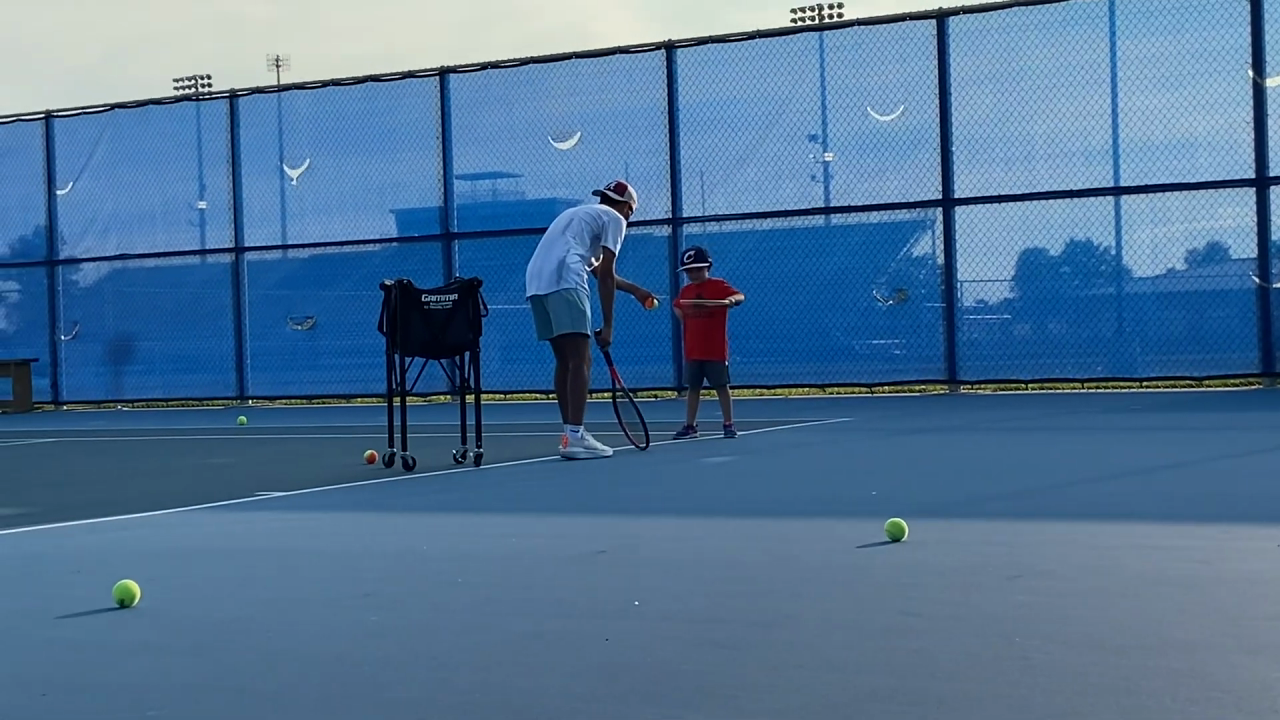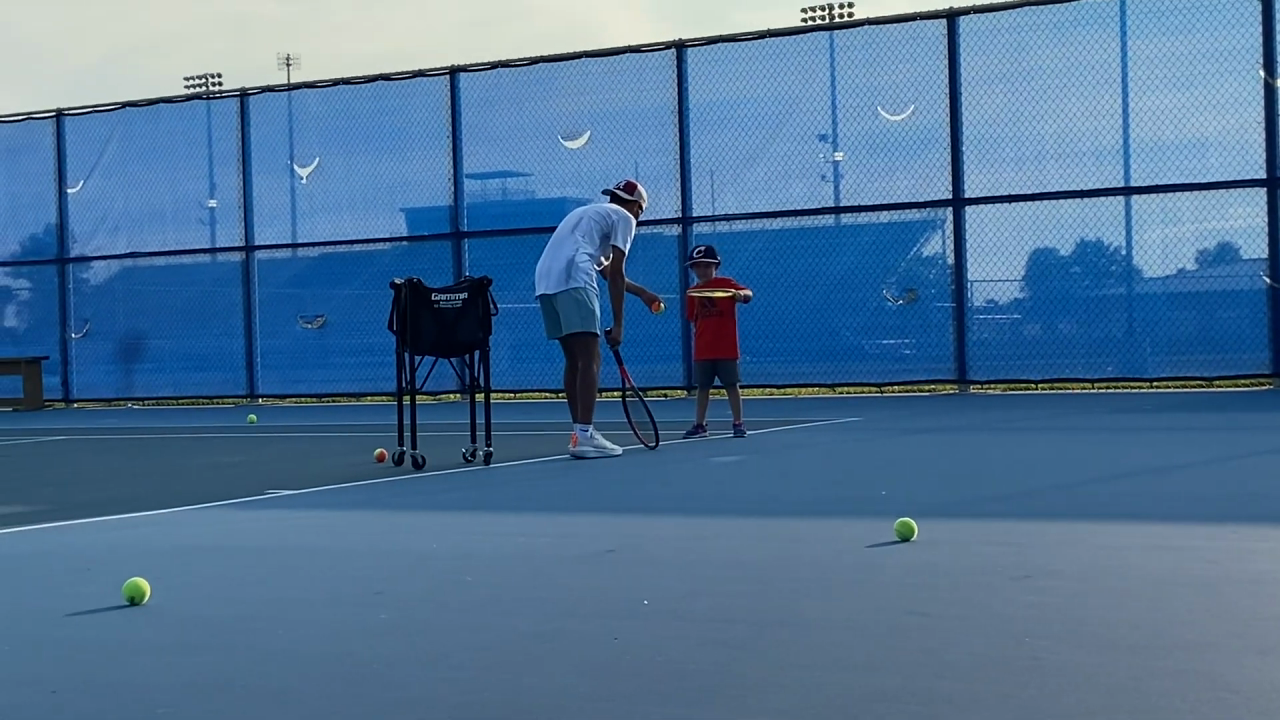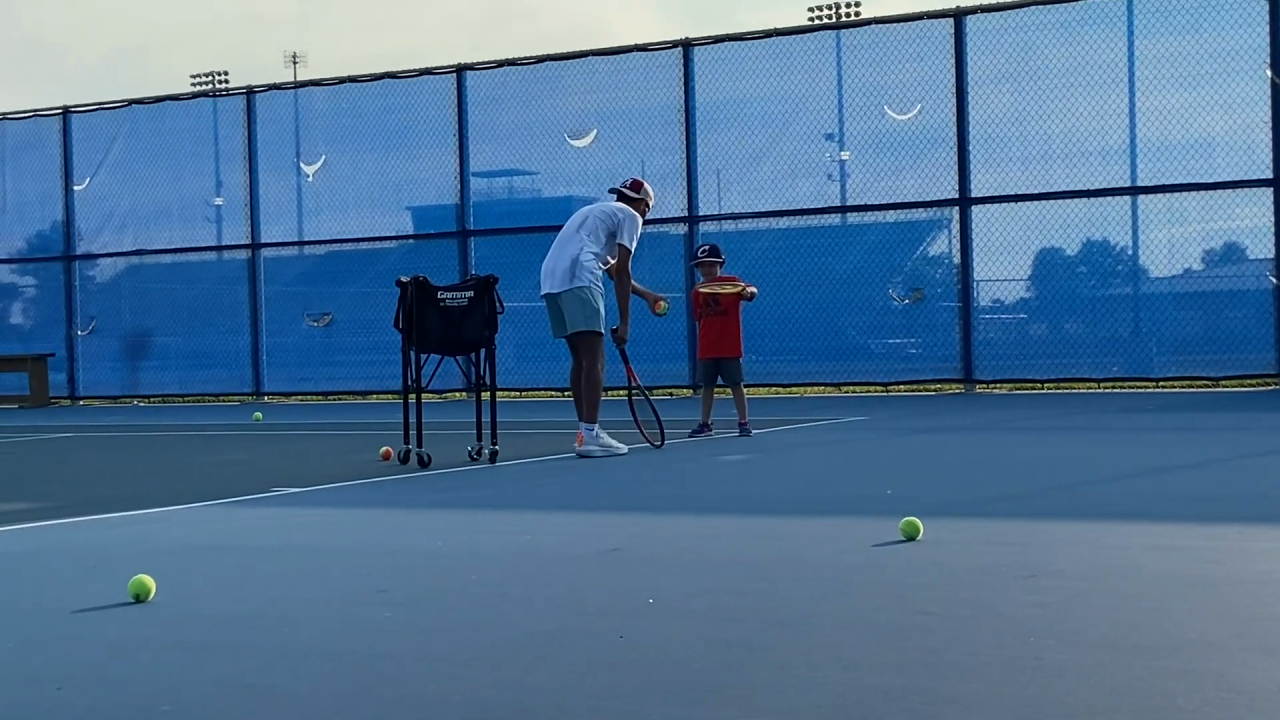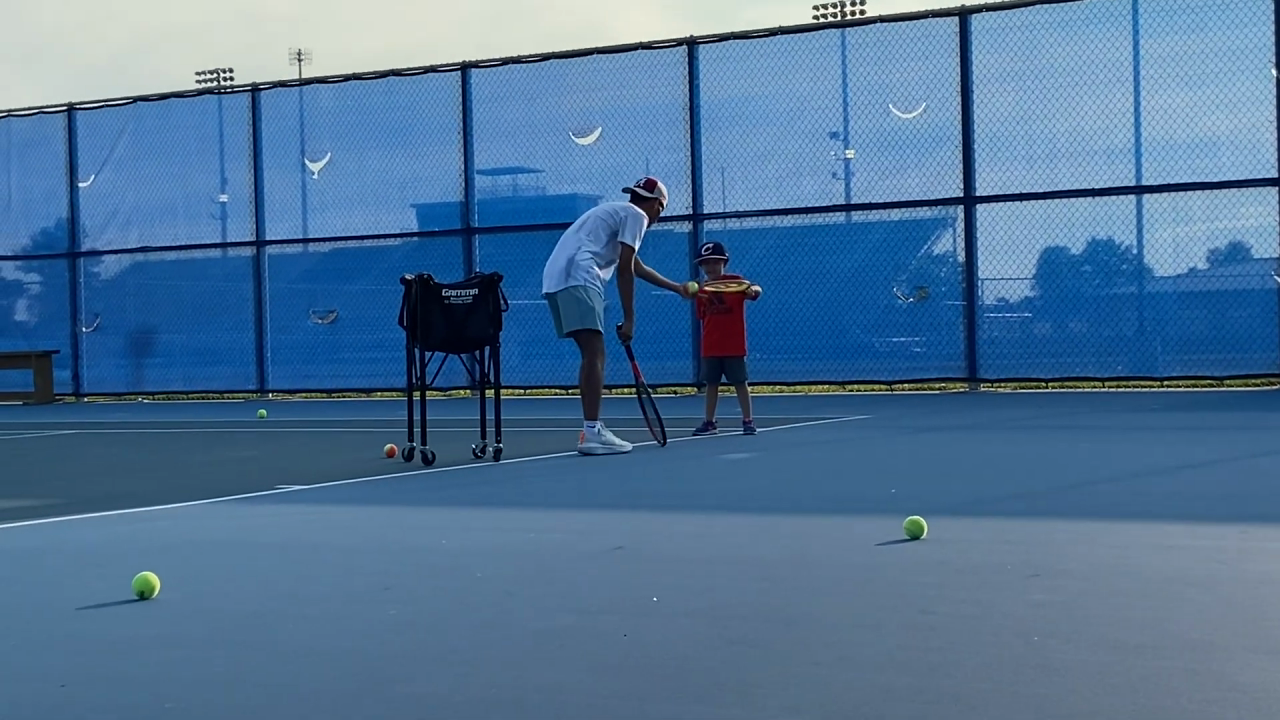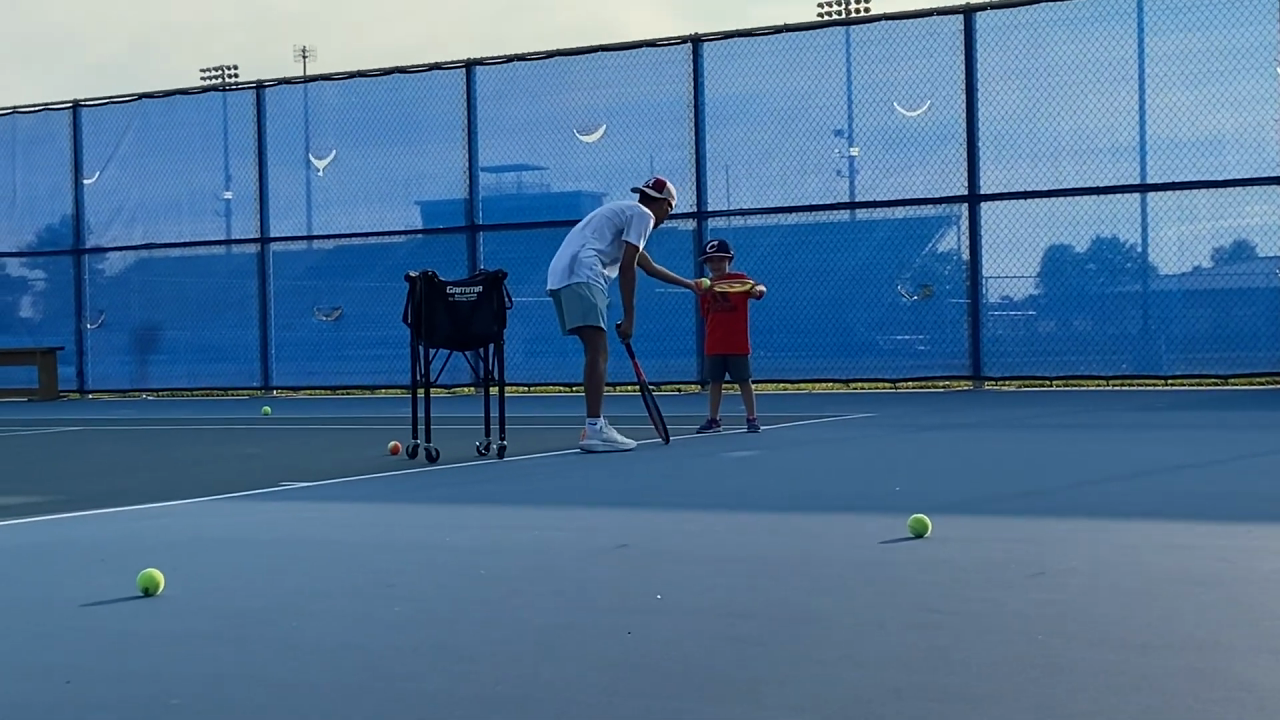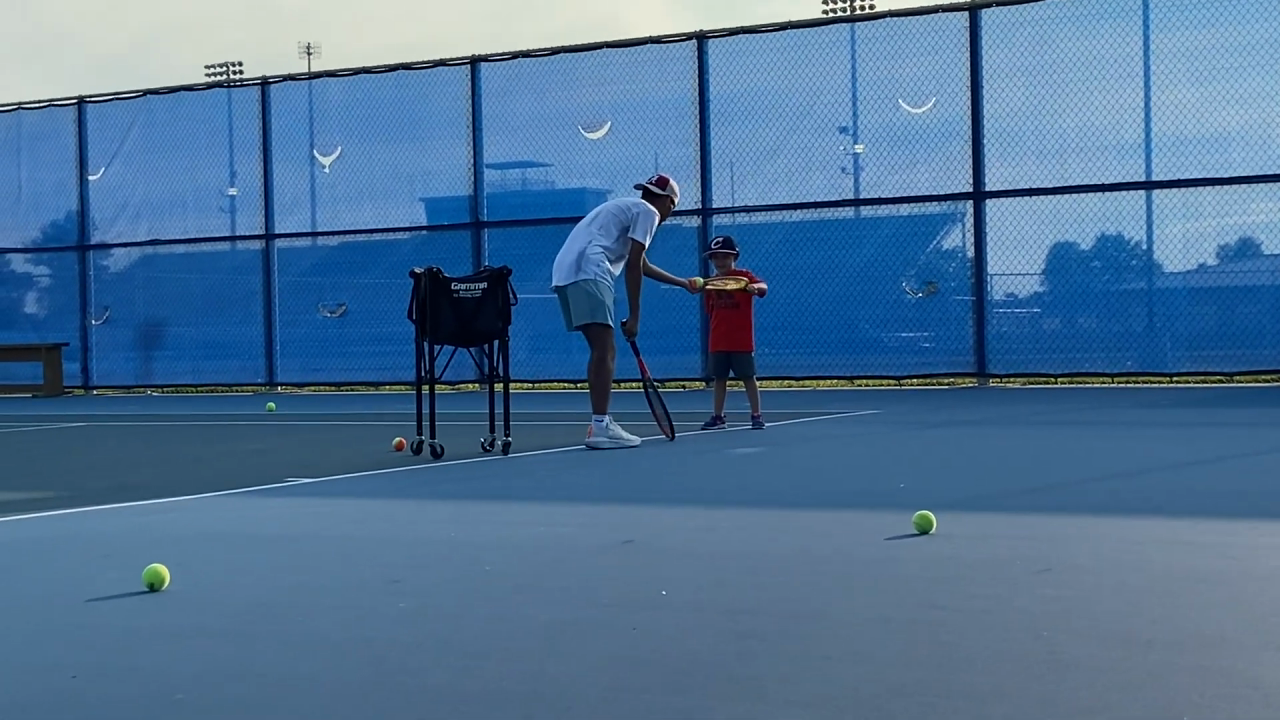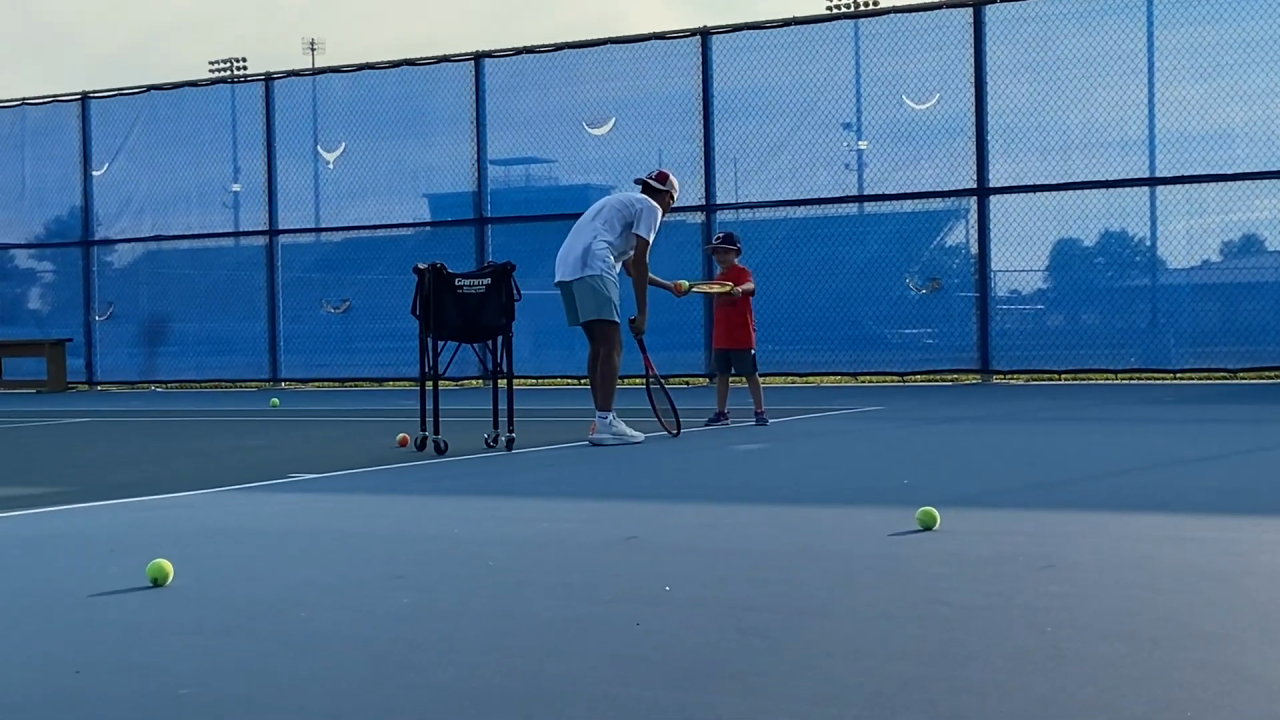
dt=0.4s
person 1, frame 1
left shoulder: (578, 214)
right shoulder: (613, 218)
left elbow: (598, 271)
right elbow: (606, 275)
left wrist: (636, 291)
right wrist: (608, 325)
left hip: (536, 282)
right hip: (564, 283)
left knee: (565, 361)
right knee: (580, 360)
left ankle: (570, 435)
right ankle: (575, 438)
person 1, frame 2
left shoulder: (589, 213)
right shoulder: (624, 217)
left elbow: (607, 271)
right elbow: (616, 274)
left wrist: (643, 293)
right wrist: (618, 324)
left hip: (545, 281)
right hip: (573, 281)
left knee: (575, 360)
right knee: (590, 359)
left ankle: (579, 433)
right ankle: (584, 436)
person 1, frame 3
left shoulder: (596, 212)
right shoulder: (630, 216)
left elbow: (613, 271)
right elbow: (622, 272)
left wrist: (647, 295)
right wrist: (624, 322)
left hip: (551, 280)
right hip: (578, 280)
left knee: (581, 358)
right knee: (594, 358)
left ankle: (585, 432)
right ankle: (590, 436)
person 1, frame 4
left shoulder: (615, 213)
right shoulder: (636, 215)
left elbow: (637, 268)
right elbow: (625, 270)
left wrist: (676, 288)
right wrist: (629, 319)
left hip: (556, 278)
right hip: (577, 279)
left knee: (591, 356)
right knee: (596, 355)
left ankle: (592, 429)
right ankle: (592, 433)
person 1, frame 5
left shoulder: (624, 213)
right shoulder: (643, 215)
left elbow: (648, 266)
right elbow: (626, 269)
left wrist: (688, 284)
right wrist: (629, 318)
left hip: (561, 276)
right hip: (581, 276)
left knee: (595, 353)
right knee: (598, 353)
left ankle: (595, 427)
right ankle: (595, 430)
person 1, frame 6
left shoulder: (627, 208)
right shoulder: (648, 212)
left elbow: (642, 266)
right elbow: (632, 267)
left wrist: (683, 283)
right wrist: (634, 316)
left hip: (565, 272)
right hip: (587, 273)
left knee: (600, 350)
right knee: (605, 350)
left ankle: (600, 425)
right ankle: (601, 427)
person 1, frame 7
left shoulder: (624, 203)
right shoulder: (650, 207)
left elbow: (629, 265)
right elbow: (640, 262)
left wrist: (668, 286)
right wrist: (642, 313)
left hip: (567, 268)
right hip: (592, 268)
left knee: (599, 346)
right knee: (611, 346)
left ankle: (603, 420)
right ankle: (604, 424)
person 2, frame 1
left shoulder: (718, 285)
right shoulder: (685, 291)
left elbow: (740, 296)
right elbow: (677, 307)
left wrist: (732, 299)
right wrist: (682, 317)
left hip: (715, 349)
right hip: (692, 350)
left knee: (721, 386)
right knee: (693, 387)
left ankle: (728, 424)
right ankle: (690, 426)
person 2, frame 2
left shoulder: (726, 283)
right shoulder: (692, 292)
left elbow: (748, 294)
left wrist: (741, 293)
right wrist: (697, 327)
left hip: (726, 348)
right hip: (702, 350)
left knee: (732, 385)
right knee: (702, 387)
left ankle: (738, 424)
right ankle: (700, 425)
person 2, frame 3
left shoulder: (731, 282)
right shoulder: (697, 292)
left elbow: (753, 291)
right elbow: (699, 319)
left wrist: (748, 291)
right wrist: (702, 341)
left hip: (730, 347)
right hip: (706, 349)
left knee: (736, 384)
right knee: (707, 385)
left ankle: (743, 422)
right ankle: (705, 424)
person 2, frame 4
left shoulder: (735, 281)
right shoulder: (701, 290)
left elbow: (756, 290)
right elbow: (703, 317)
left wrist: (752, 290)
right wrist: (704, 335)
left hip: (734, 345)
right hip: (710, 347)
left knee: (740, 382)
right knee: (711, 383)
left ankle: (748, 421)
right ankle: (709, 422)
person 2, frame 5
left shoulder: (739, 279)
left elbow: (761, 289)
right elbow: (707, 315)
left wrist: (757, 289)
left hip: (737, 343)
right hip: (713, 344)
left knee: (744, 380)
right knee: (714, 381)
left ankle: (752, 419)
right ankle: (713, 420)
person 2, frame 6
left shoulder: (744, 276)
left elbow: (763, 287)
right elbow: (711, 311)
left wrist: (755, 286)
left hip: (742, 340)
right hip: (718, 341)
left knee: (748, 377)
right knee: (719, 378)
left ankle: (756, 415)
right ankle: (718, 417)
person 2, frame 7
left shoulder: (741, 271)
right shoulder: (719, 277)
left elbow: (750, 286)
left wrist: (739, 289)
left hip: (742, 336)
right hip: (721, 337)
left knee: (750, 373)
right knee: (721, 374)
left ankle: (760, 411)
right ankle: (721, 413)
